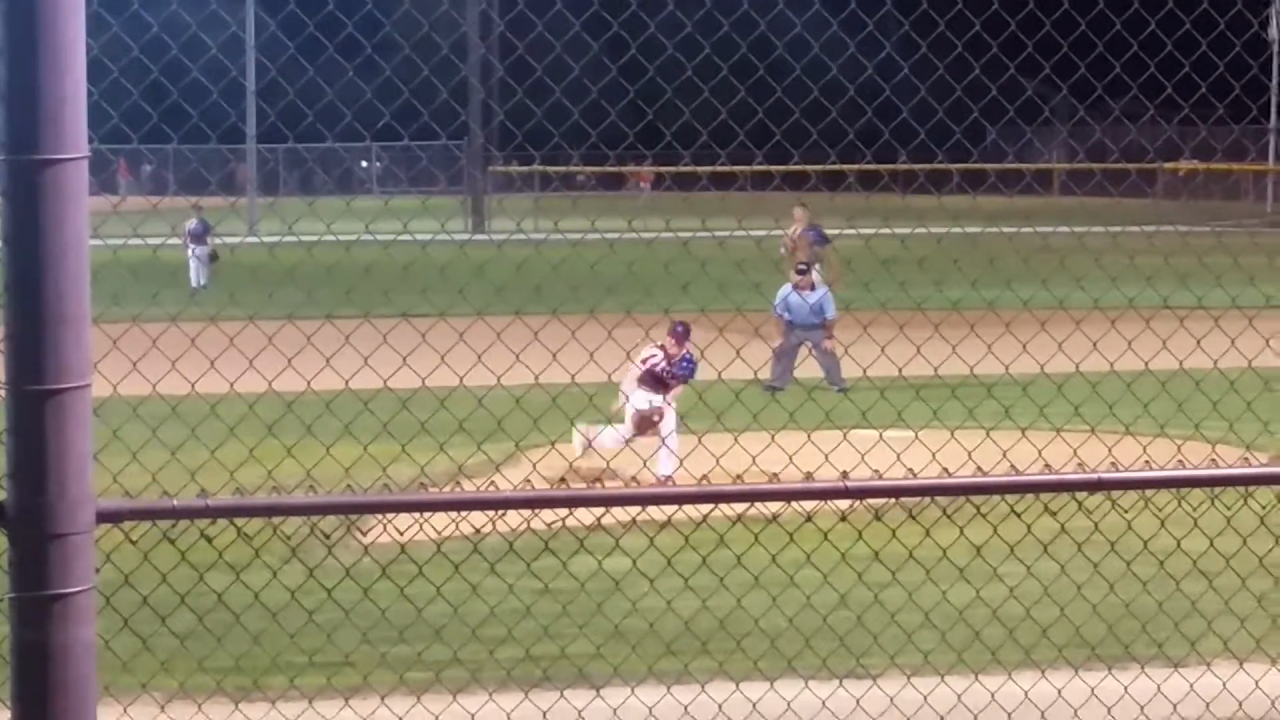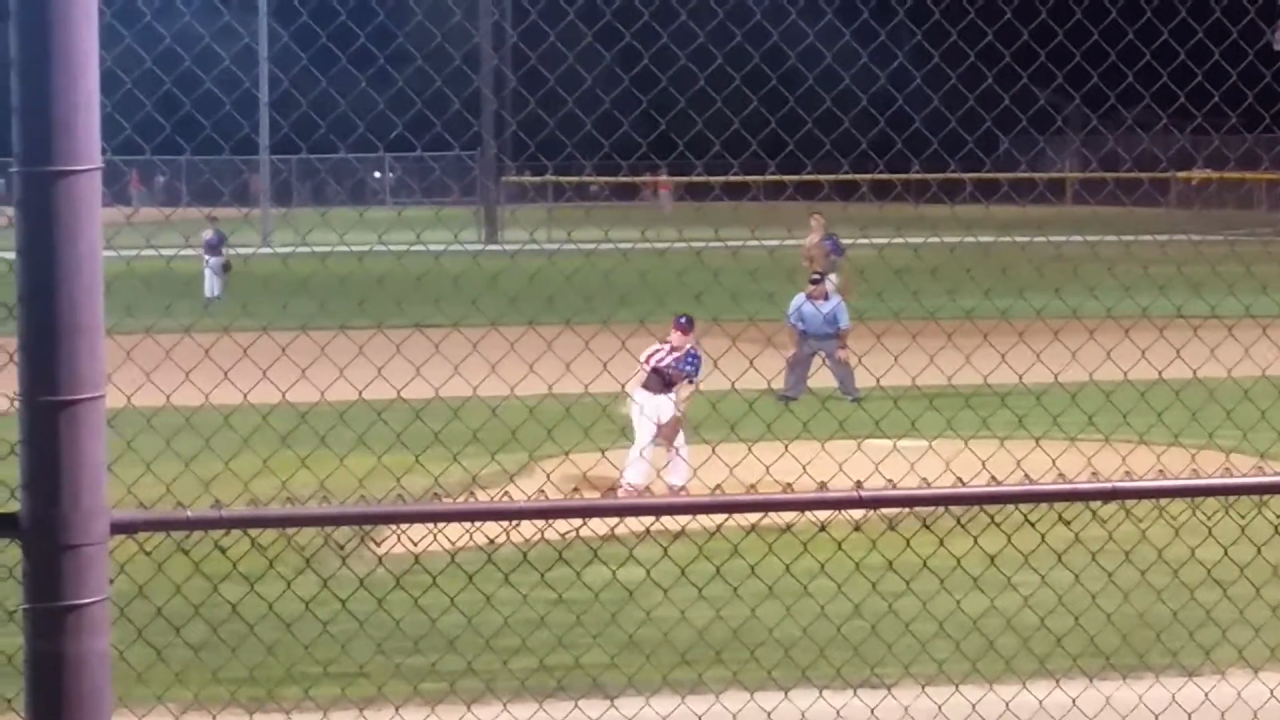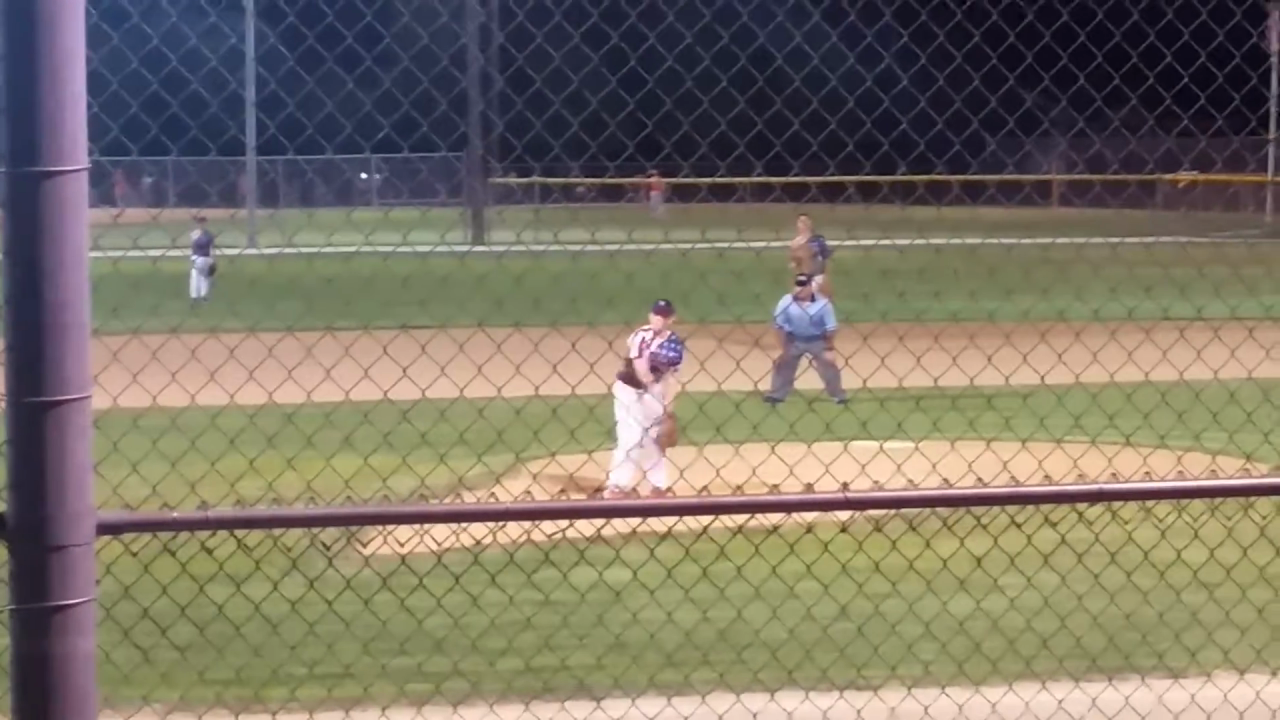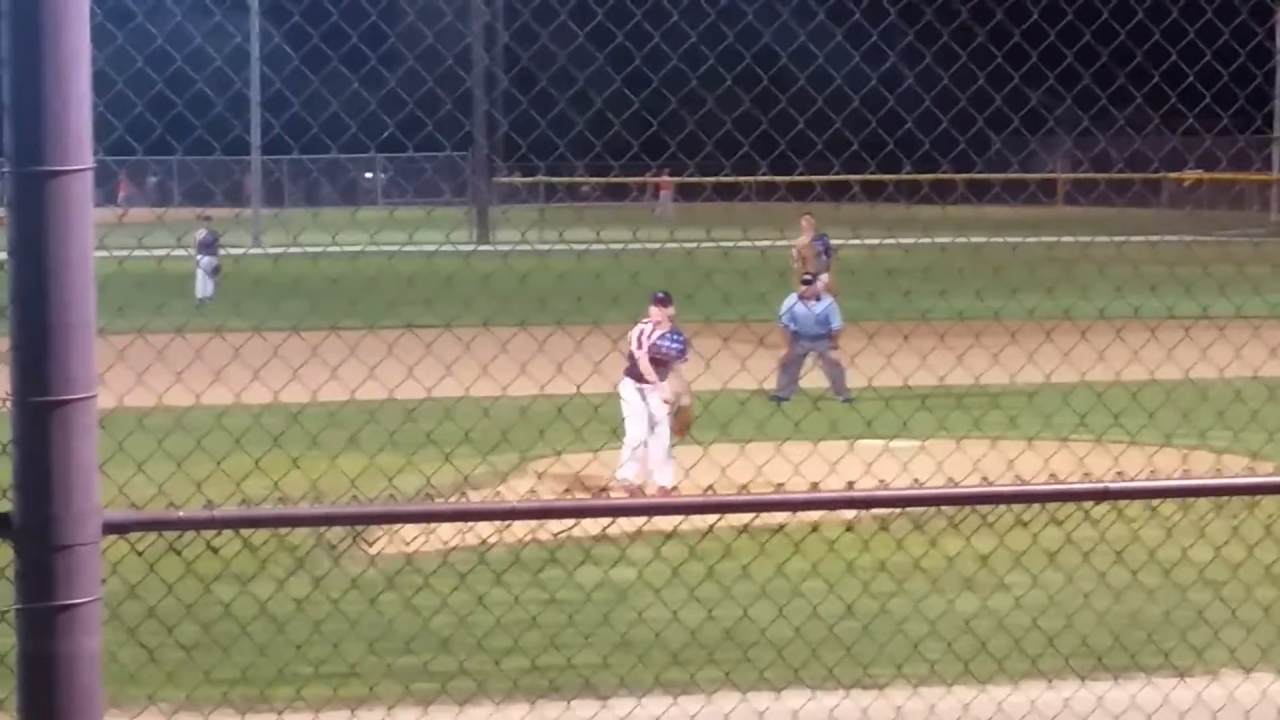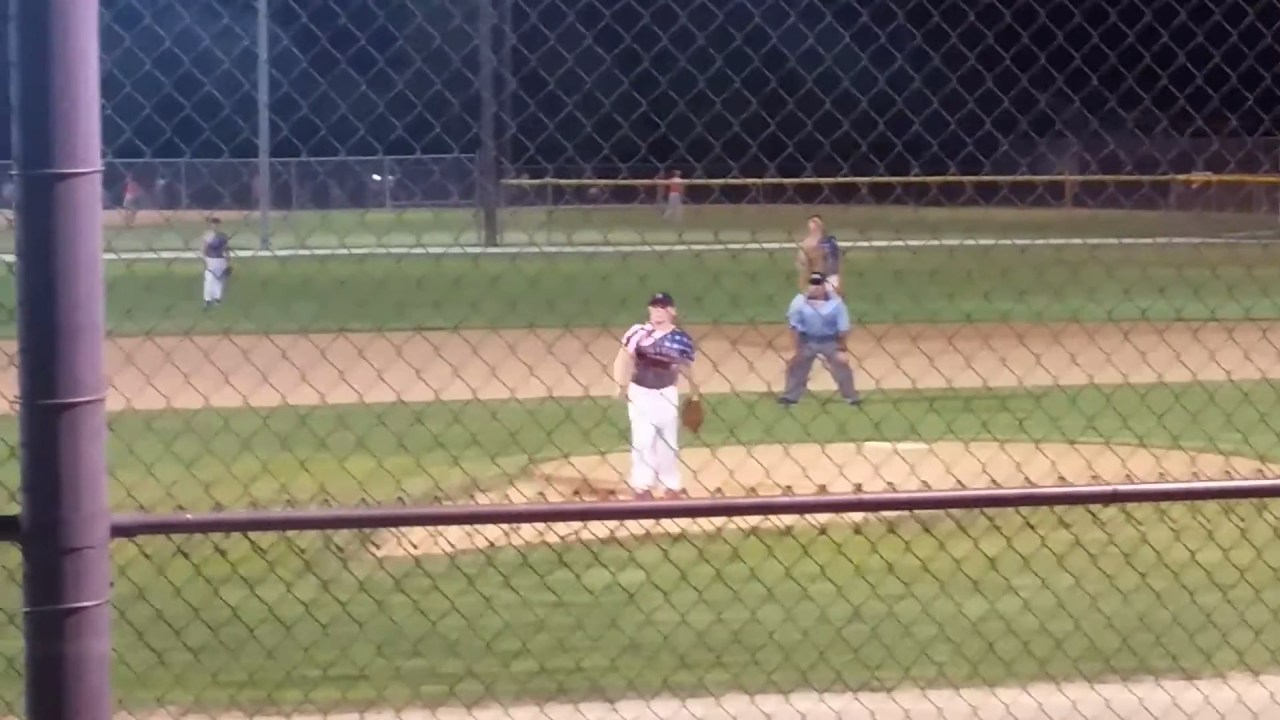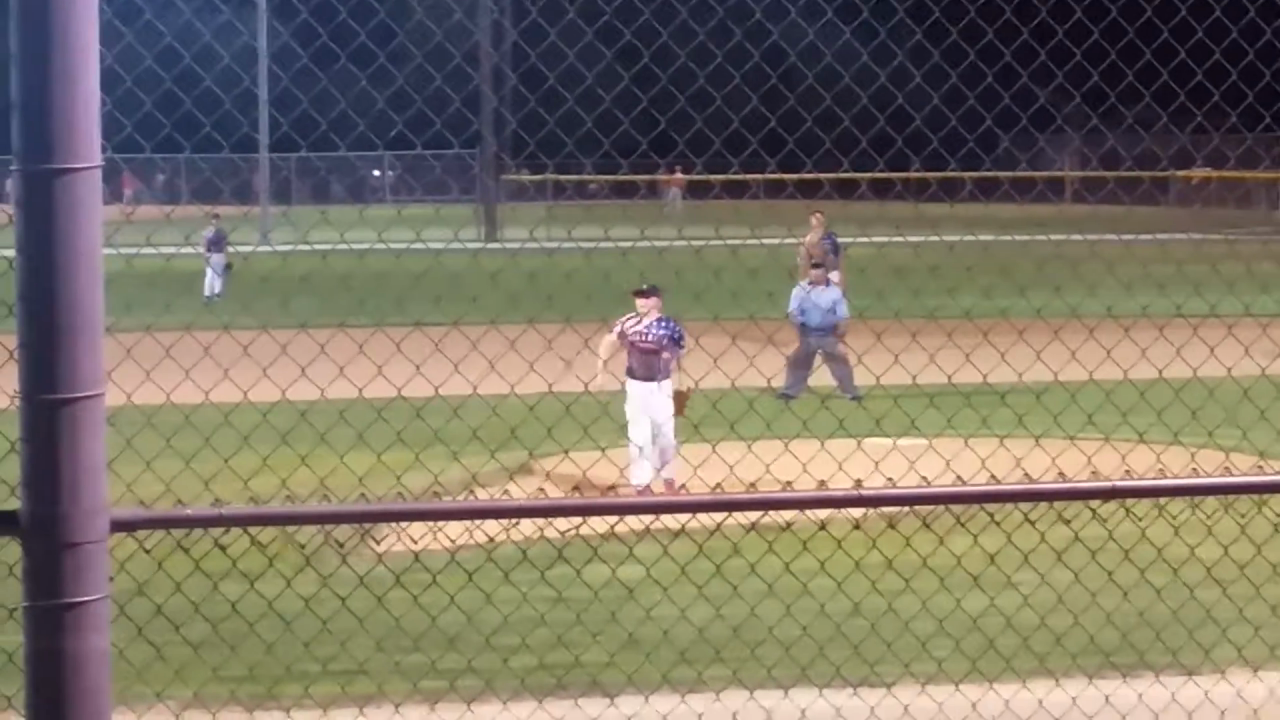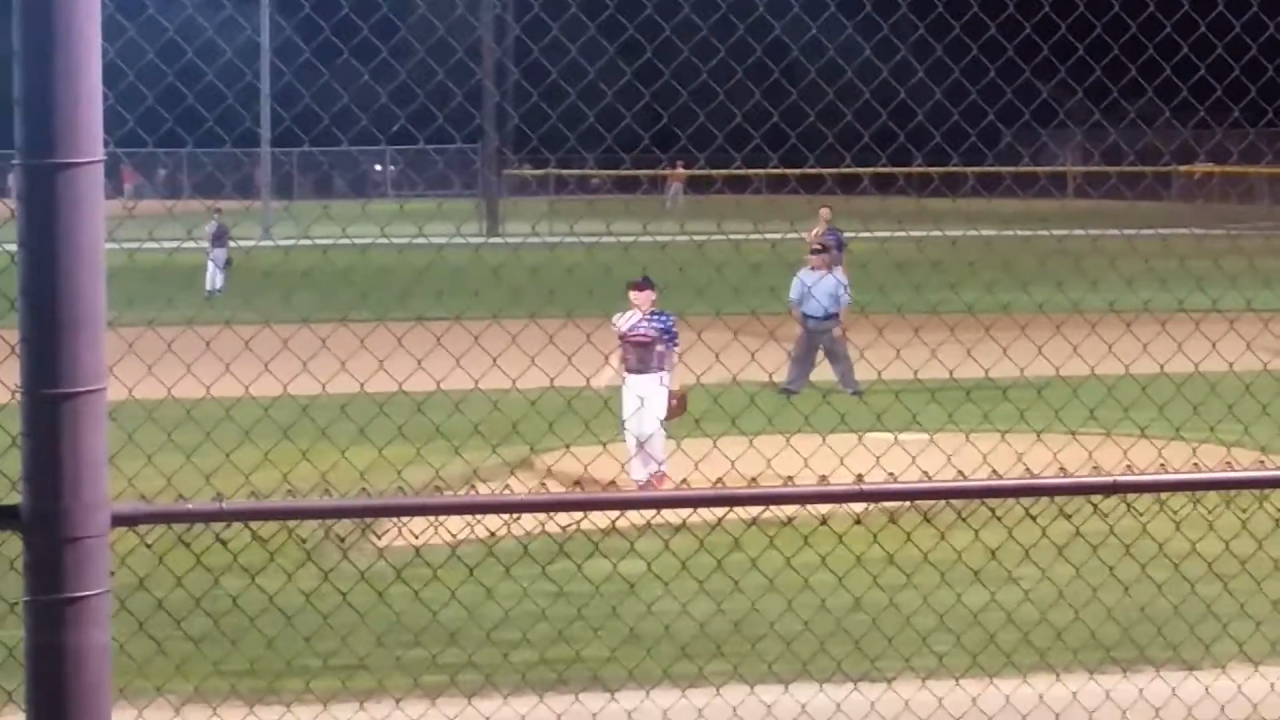
dt=0.2s
person 1, frame 1
left shoulder: (689, 362)
right shoulder: (654, 352)
left elbow: (680, 385)
right elbow: (632, 375)
left wrist: (664, 405)
right wrist: (623, 398)
left hip: (664, 394)
right hip: (641, 390)
left knee: (670, 432)
right knee: (629, 430)
left ankle: (665, 474)
right ankle: (587, 436)
person 1, frame 2
left shoulder: (694, 358)
right shoulder: (659, 349)
left elbow: (689, 385)
right elbow: (641, 374)
left wrist: (678, 410)
right wrist: (631, 401)
left hip: (668, 396)
right hip: (644, 394)
left knee: (677, 440)
right knee: (645, 440)
left ankle: (676, 483)
right ankle: (631, 483)
person 1, frame 3
left shoulder: (675, 345)
right shoulder: (642, 336)
left elbow: (670, 376)
right elbow: (641, 370)
left wrist: (668, 404)
right wrist: (656, 392)
left hip: (651, 392)
right hip: (627, 389)
left knee: (655, 438)
right knee: (629, 439)
left ankle: (659, 484)
right ankle: (618, 484)
person 1, frame 4
left shoulder: (678, 338)
right shoulder: (641, 330)
left elbow: (677, 368)
right elbow: (643, 363)
left wrist: (682, 392)
right wrist: (662, 388)
left hip: (659, 388)
right hip: (634, 386)
left knee: (661, 436)
right knee: (636, 435)
left ankle: (664, 482)
right ankle: (628, 479)
person 1, frame 5
left shoulder: (681, 339)
right shoulder: (639, 332)
left elbow: (686, 366)
right elbow: (622, 357)
left wrist: (694, 391)
right wrist: (620, 384)
left hip: (666, 393)
right hip: (640, 391)
left knee: (668, 440)
right knee: (642, 439)
left ankle: (672, 485)
right ankle: (641, 485)
person 1, frame 6
left shoulder: (670, 326)
right shoulder: (628, 322)
left elbow: (678, 354)
right elbow: (608, 342)
left wrist: (678, 382)
right wrist: (601, 368)
left hip: (661, 387)
right hip: (635, 386)
left knee: (666, 435)
right knee: (638, 436)
left ankle: (668, 476)
right ankle: (641, 482)
person 1, frame 7
left shoulder: (664, 320)
right shoulder: (622, 319)
left elbow: (674, 352)
right elbow: (619, 353)
left wrist: (674, 383)
right wrist: (605, 375)
left hip: (656, 381)
right hip: (631, 381)
left knee: (652, 427)
right knee: (632, 430)
left ankle: (658, 469)
right ankle: (641, 477)
